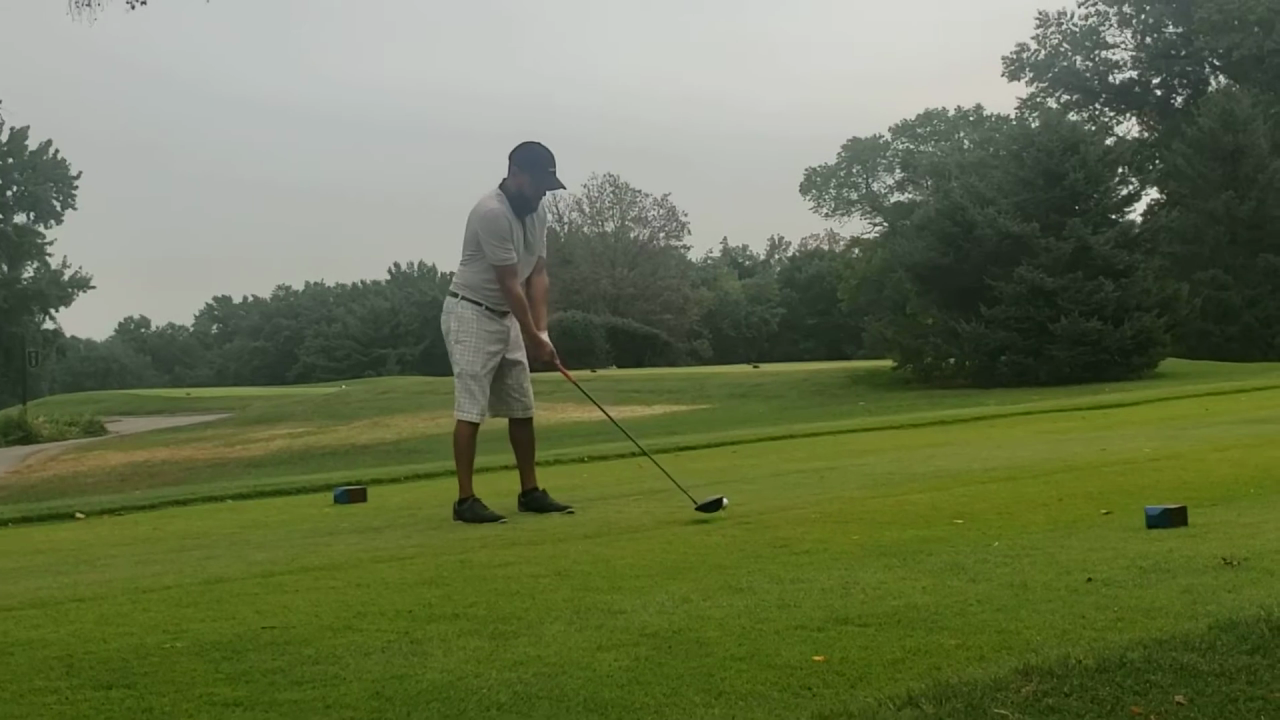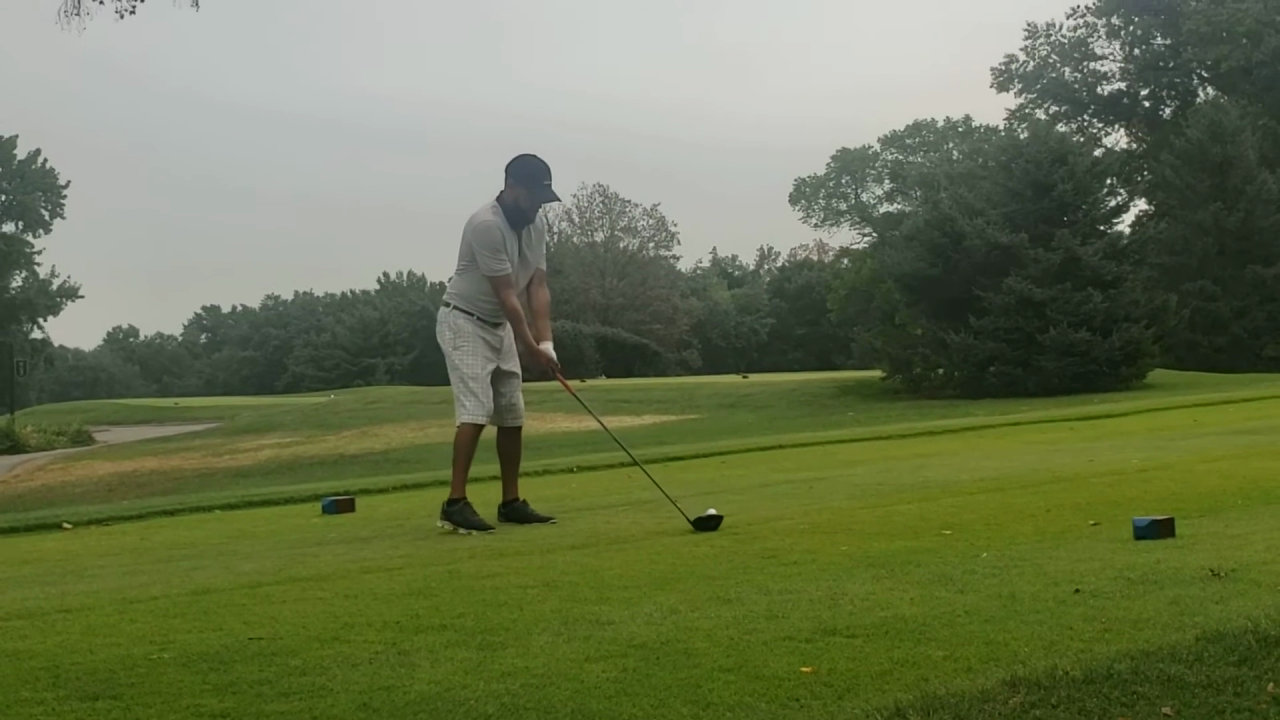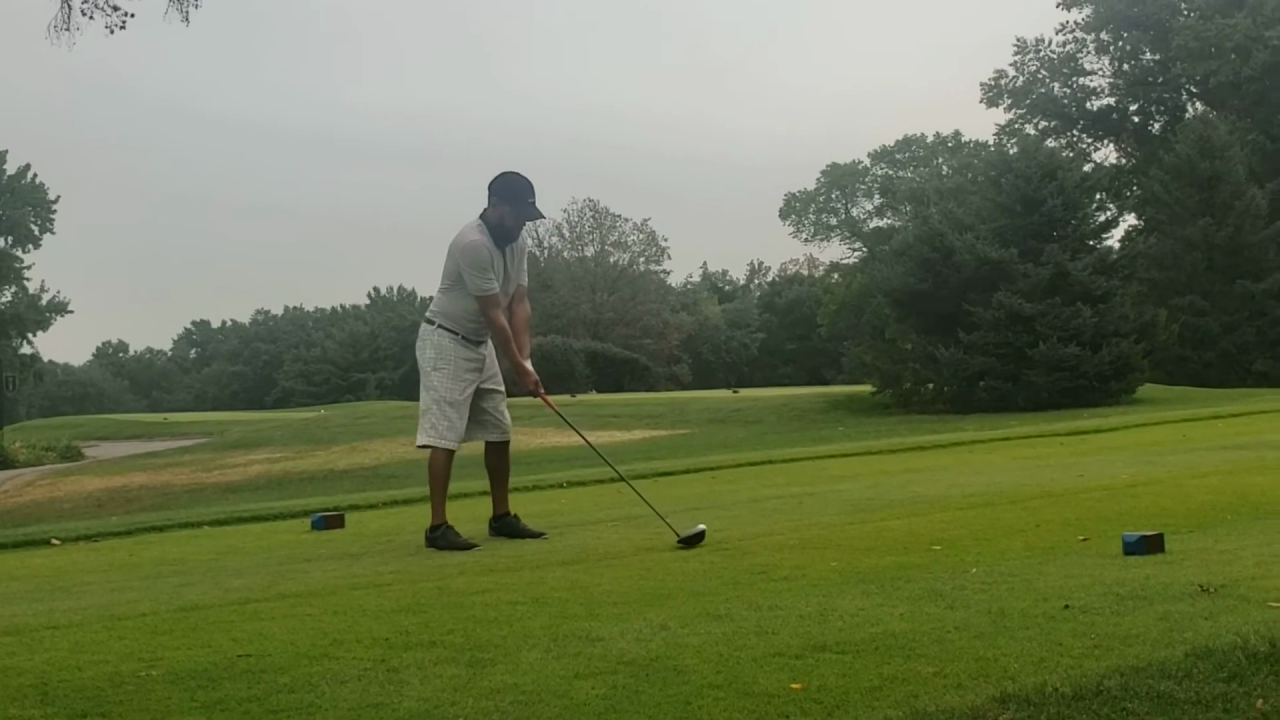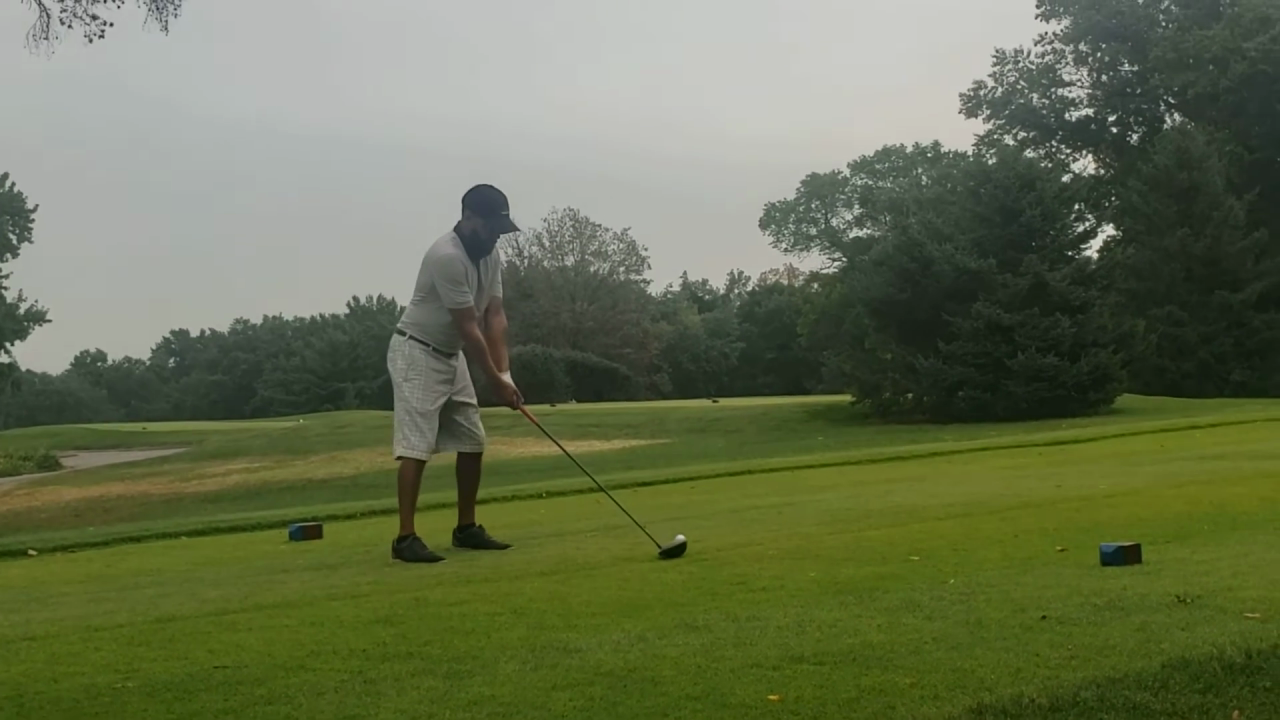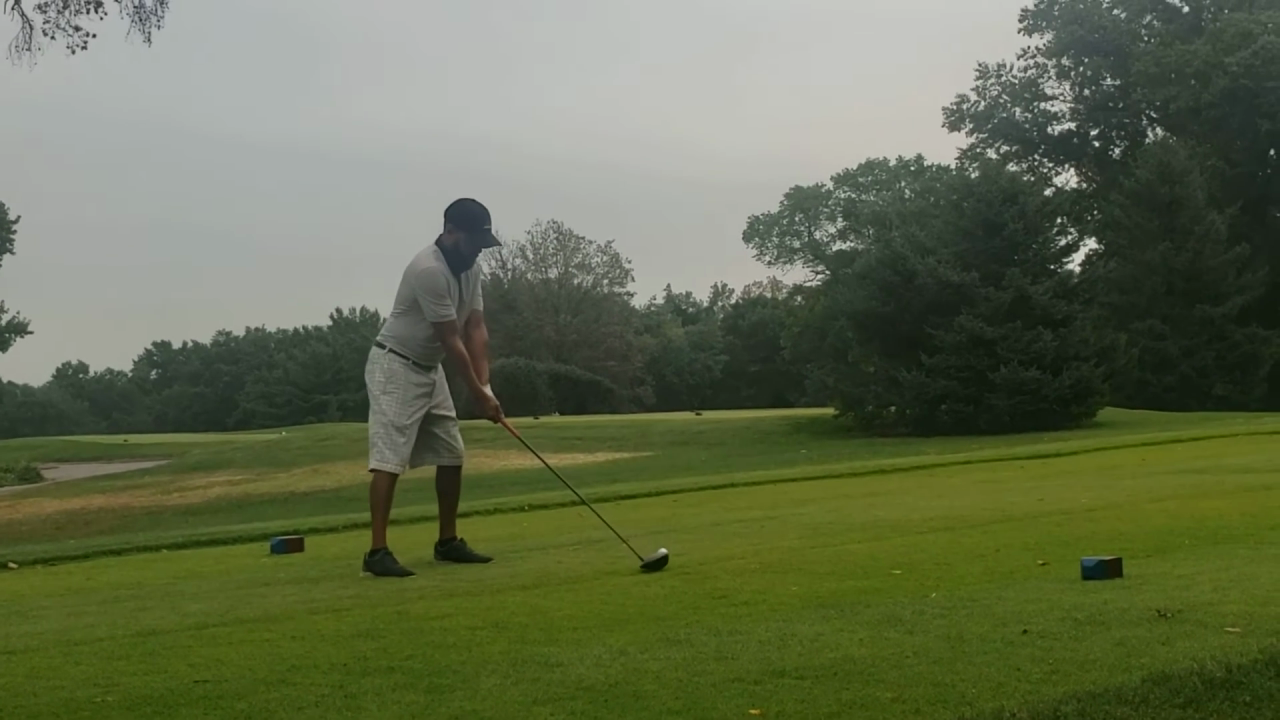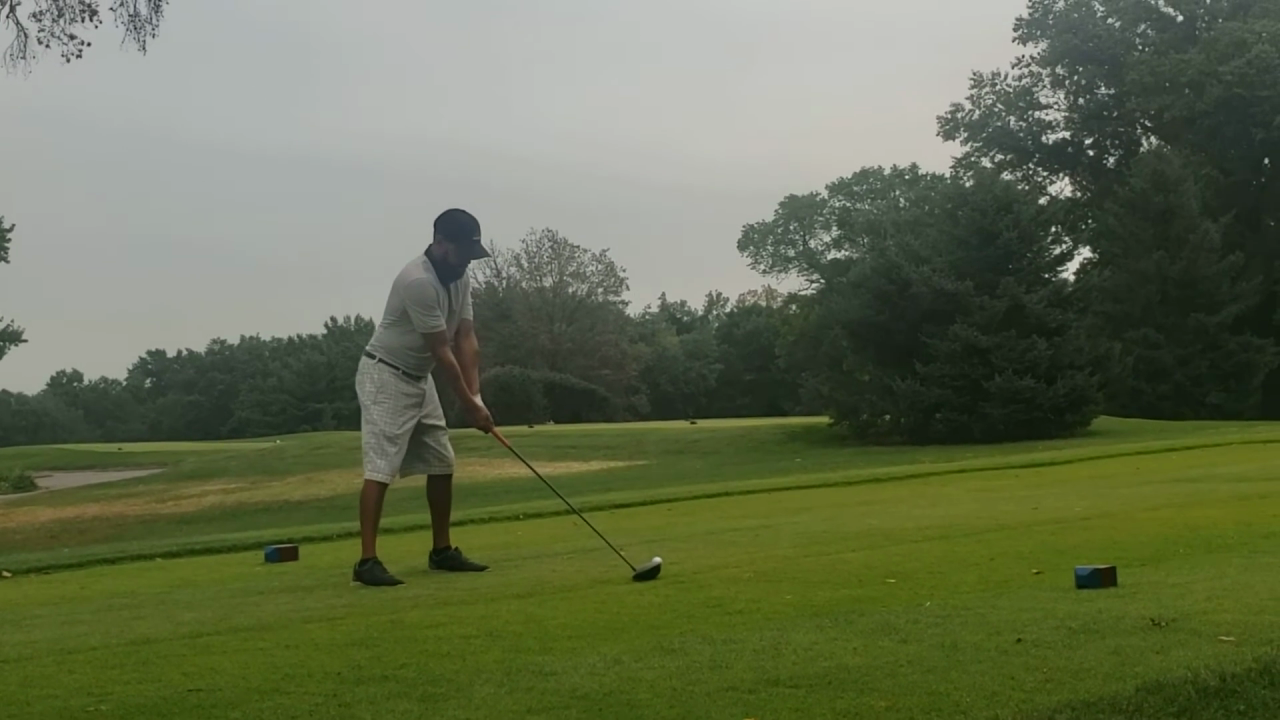
dt=0.7s
person 1, frame 1
left shoulder: (536, 212)
right shoulder: (491, 213)
left elbow: (537, 275)
right elbow: (510, 284)
left wrist: (542, 331)
right wrist: (534, 339)
left hip: (505, 317)
right hip: (470, 314)
left knee: (521, 407)
right knee: (472, 407)
left ankle: (530, 491)
right ankle: (465, 500)
person 1, frame 2
left shoulder: (536, 226)
right shoulder: (486, 225)
left elbow: (538, 287)
right elbow: (506, 295)
left wrist: (546, 342)
right wrist: (532, 348)
left hip: (499, 327)
right hip: (463, 323)
left knee: (511, 416)
right knee: (477, 411)
left ankle: (511, 502)
right ankle: (455, 502)
person 1, frame 3
left shoulder: (516, 243)
right shoulder: (473, 244)
left elbow: (519, 304)
right elbow: (493, 315)
left wrist: (526, 360)
right wrist: (520, 369)
left hip: (479, 345)
right hip: (445, 342)
left knee: (499, 432)
right knee: (445, 435)
left ankle: (501, 517)
right ankle: (438, 526)
person 1, frame 4
left shoulder: (490, 255)
right shoulder: (447, 257)
left elbow: (495, 317)
right elbow: (469, 327)
left wrist: (505, 373)
right wrist: (496, 381)
left hip: (450, 356)
right hip: (416, 354)
left knee: (472, 442)
right knee: (417, 446)
left ankle: (466, 527)
right ankle: (405, 538)
person 1, frame 5
left shoulder: (470, 268)
right shoulder: (429, 270)
left elbow: (476, 329)
right elbow: (451, 340)
left wrist: (486, 385)
right wrist: (479, 395)
left hip: (428, 369)
right hip: (395, 367)
left knee: (451, 454)
right knee: (391, 458)
left ankle: (448, 541)
right ankle: (377, 552)
person 1, frame 6
left shoulder: (459, 277)
right shoulder: (418, 281)
left elbow: (466, 339)
right elbow: (441, 350)
left wrist: (476, 396)
right wrist: (469, 405)
left hip: (419, 378)
right hip: (385, 376)
left knee: (441, 463)
right knee: (381, 467)
left ankle: (442, 550)
right ankle: (367, 561)
